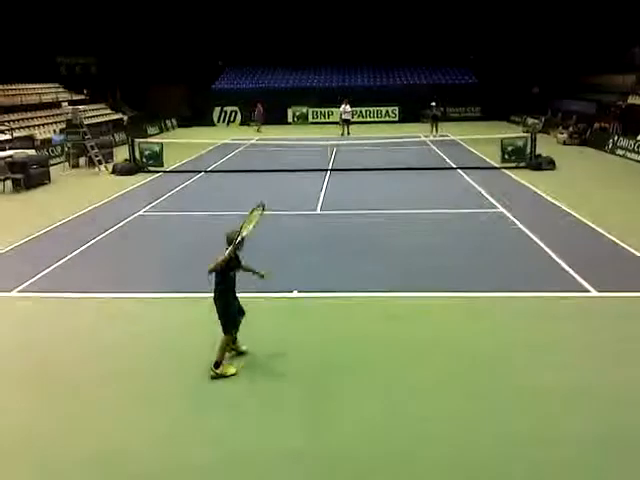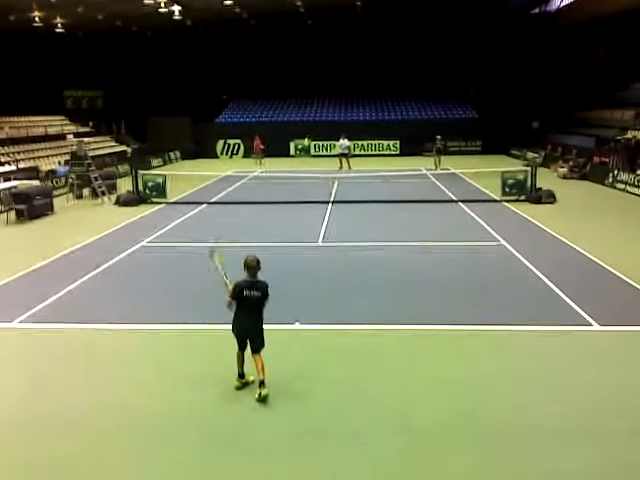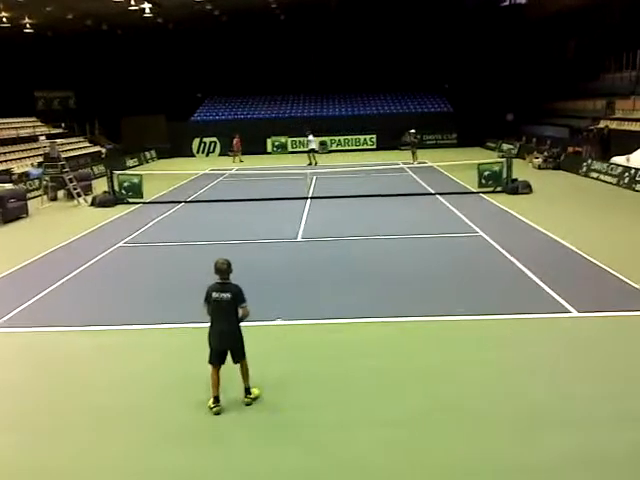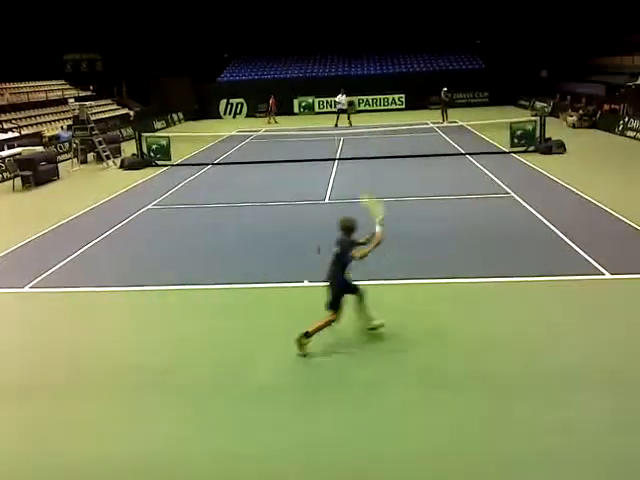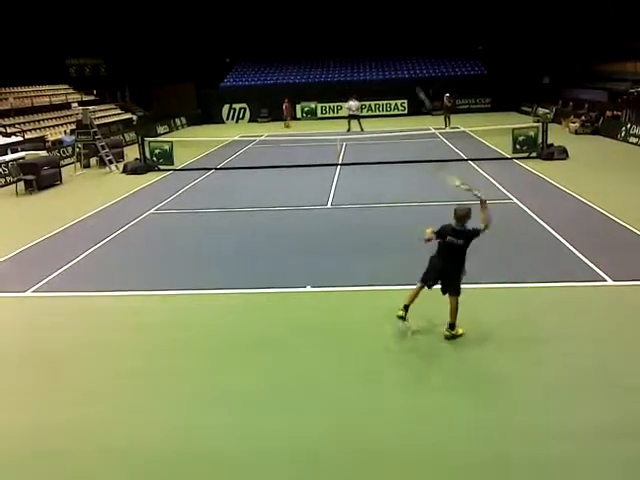
dt=1s
person 1, frame 1
left shoulder: (234, 256)
right shoulder: (226, 258)
left elbow: (240, 266)
right elbow: (210, 270)
left wrist: (256, 272)
right wrist: (221, 260)
left hip: (230, 295)
right hip: (223, 298)
left knee: (238, 317)
right knee: (229, 331)
left ankle: (233, 345)
right ankle: (217, 367)
person 1, frame 2
left shoulder: (239, 286)
right shoulder: (264, 286)
left elbow: (229, 305)
right elbow: (263, 305)
left wrist: (231, 293)
left hip: (239, 324)
right hip: (256, 325)
left knee: (241, 350)
right knee: (257, 353)
left ankle: (241, 378)
right ankle: (262, 386)
person 1, frame 3
left shoulder: (211, 289)
right shoulder: (236, 289)
left elbow: (209, 311)
right elbow: (245, 313)
left hip: (216, 333)
right hip: (233, 332)
left knee: (215, 366)
right knee: (242, 361)
left ankle: (215, 402)
right ankle: (248, 393)
person 1, frame 4
left shoulder: (344, 241)
right shoulder: (346, 245)
left elbow: (363, 242)
right elbow: (358, 256)
left wrist: (375, 233)
right wrist: (375, 244)
left hip: (339, 279)
right hip: (337, 281)
left knee: (359, 293)
right knee: (334, 315)
left ankle: (368, 322)
right ankle: (304, 337)
person 1, frame 5
left shoulder: (445, 228)
right shoulder: (469, 234)
left elbow: (428, 239)
right elbow: (485, 225)
left wrist: (429, 232)
right wrist: (484, 207)
left hip: (436, 264)
right hip: (453, 269)
left knee: (421, 285)
right knee: (454, 297)
left ankle: (404, 310)
right ankle: (451, 329)
